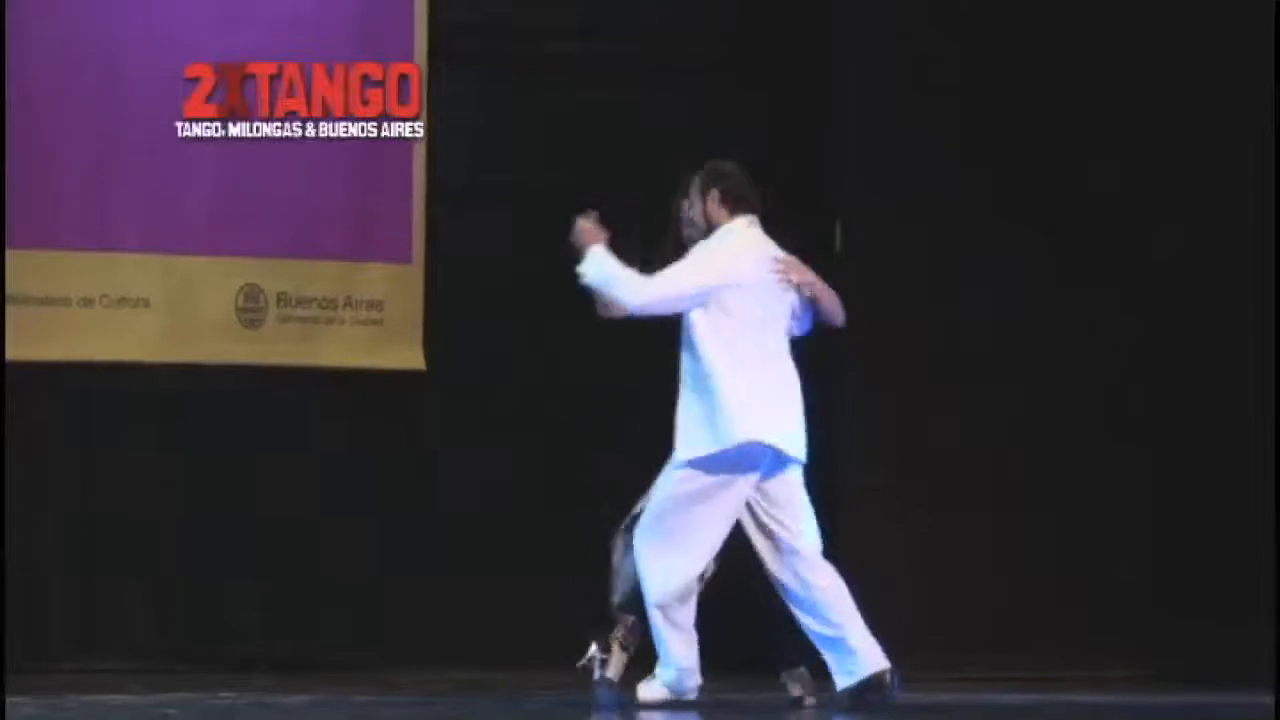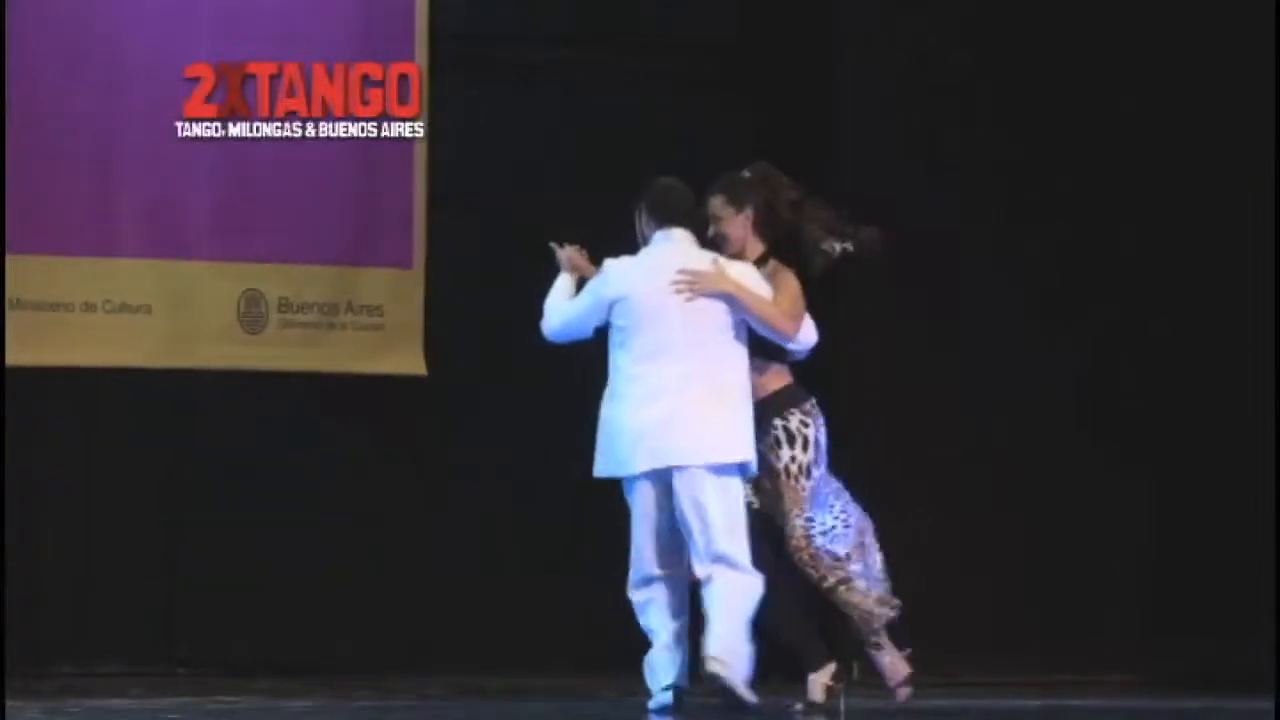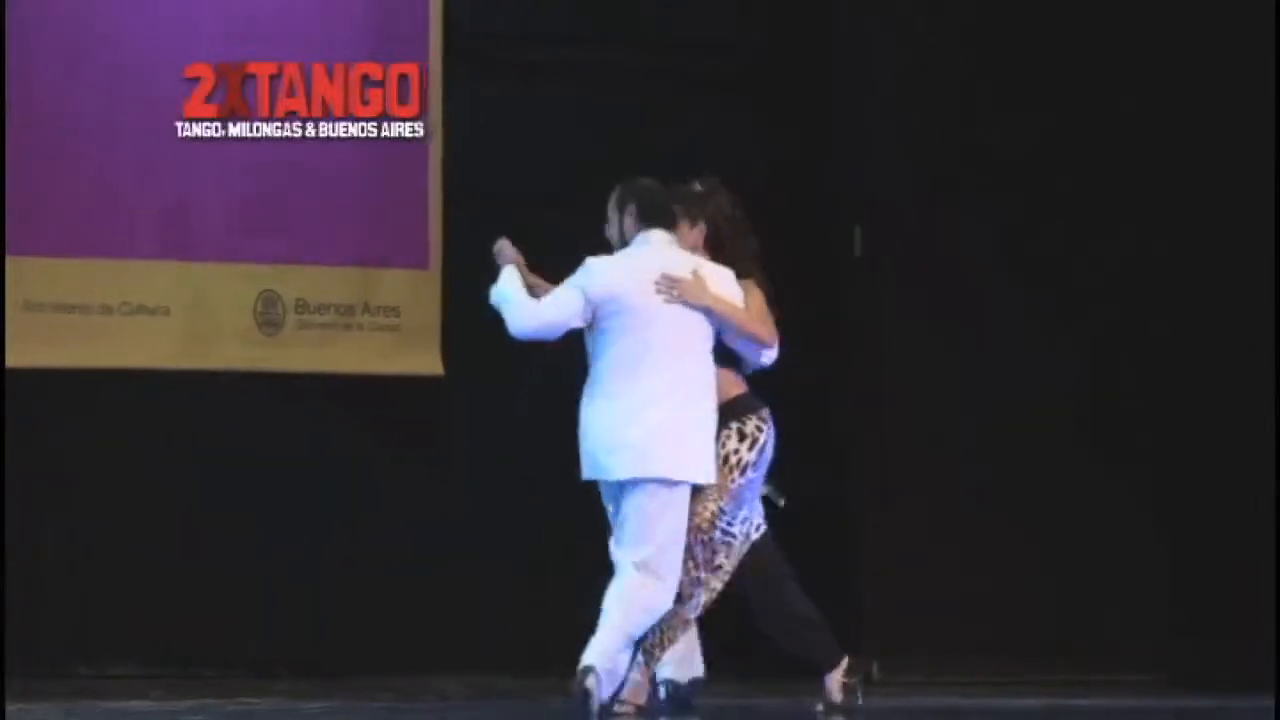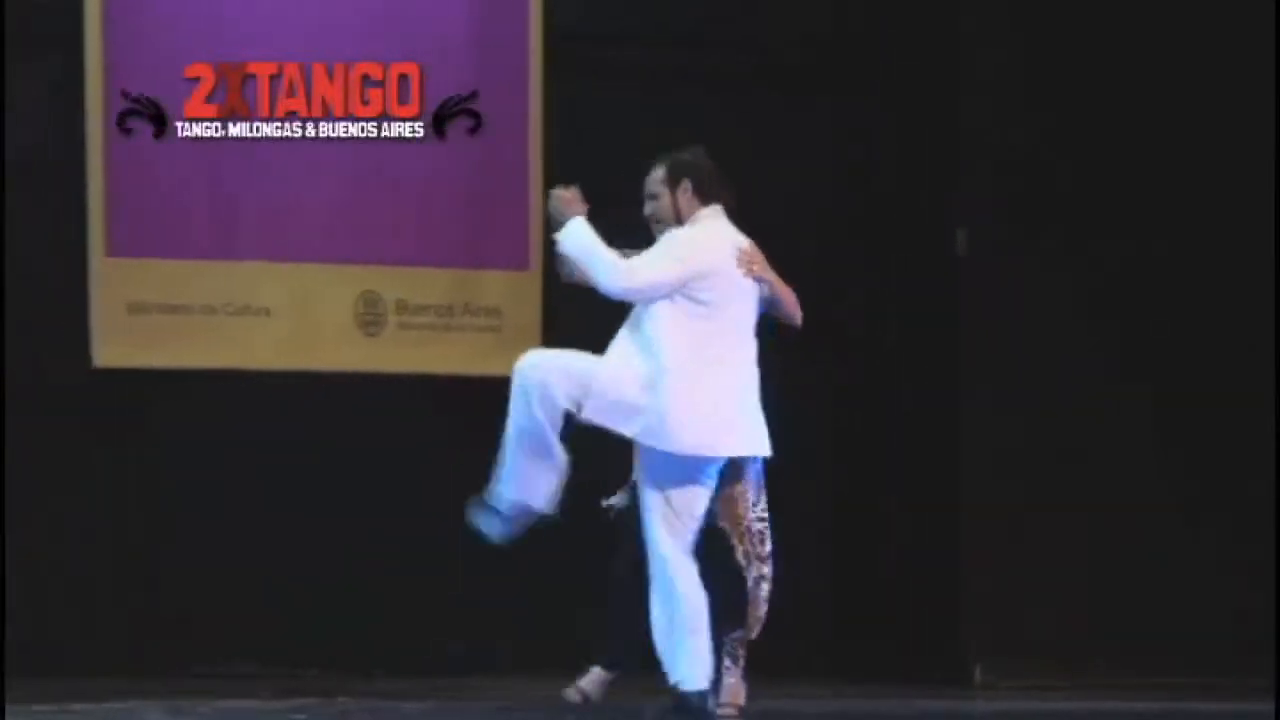
dt=0.4s
person 1, frame 1
left shoulder: (718, 255)
right shoulder: (776, 259)
left elbow: (644, 297)
right elbow: (803, 320)
left wrist: (594, 253)
left hip: (729, 426)
right hip: (772, 428)
left knee: (659, 546)
right knee: (798, 559)
left ankle: (676, 674)
right ankle: (866, 665)
person 1, frame 2
left shoulder: (619, 274)
right shoulder: (735, 275)
left elbow: (556, 326)
right elbow: (803, 336)
left wrist: (569, 275)
left hip: (638, 440)
right hip: (709, 439)
left knee: (655, 573)
right knee: (726, 565)
right ankle: (727, 659)
person 1, frame 3
left shoulder: (605, 273)
right shoulder: (718, 278)
left elbow: (527, 323)
left wrist: (509, 270)
right wrist: (704, 361)
left hip: (610, 438)
right hip: (674, 445)
left knee: (638, 564)
right knee: (645, 574)
right ankle: (598, 670)
person 1, frame 4
left shoulder: (688, 244)
right shoulder: (740, 250)
left elbow: (623, 281)
left wrist: (571, 223)
left hip: (662, 403)
right hip: (705, 418)
left knee: (537, 371)
right knee: (671, 554)
left ankle: (520, 497)
person 2, frame 1
left shoulder: (767, 267)
left elbow: (835, 317)
right elbow: (612, 307)
left wrist: (808, 280)
left ankle: (796, 672)
right ankle: (615, 652)
person 2, frame 2
left shoulder: (778, 276)
right shoulder: (732, 275)
left elbow: (787, 326)
right elbow: (681, 303)
left wrist: (729, 290)
left hip: (788, 420)
right hip: (749, 423)
left knee: (810, 536)
left ankle: (881, 645)
right ankle: (819, 666)
person 2, frame 3
left shoulder: (732, 284)
right shoulder: (668, 286)
left elbow: (765, 337)
left wrist: (709, 303)
left hip: (739, 428)
left knee: (695, 547)
right knee: (755, 564)
right ankle: (835, 671)
person 2, frame 4
left shoulder: (731, 261)
left elbow: (791, 314)
right elbow: (580, 274)
left wrist: (766, 278)
left knee: (742, 543)
right knee: (641, 548)
left ankle: (733, 677)
right ankle: (602, 668)
